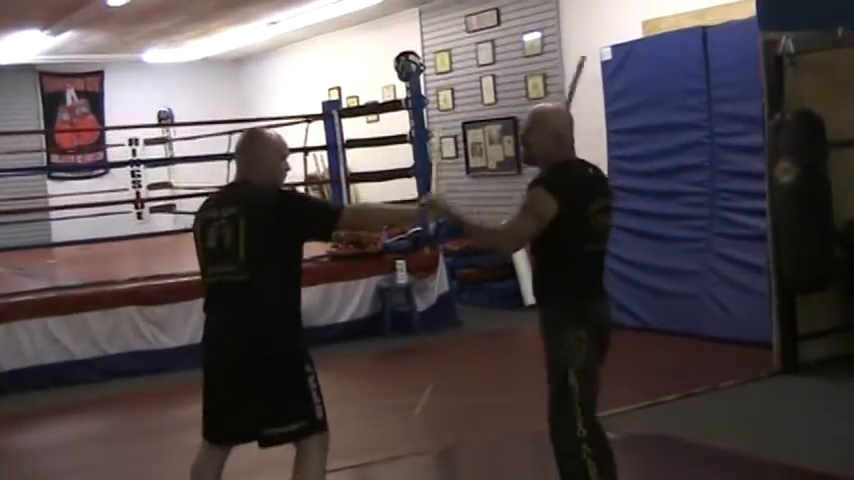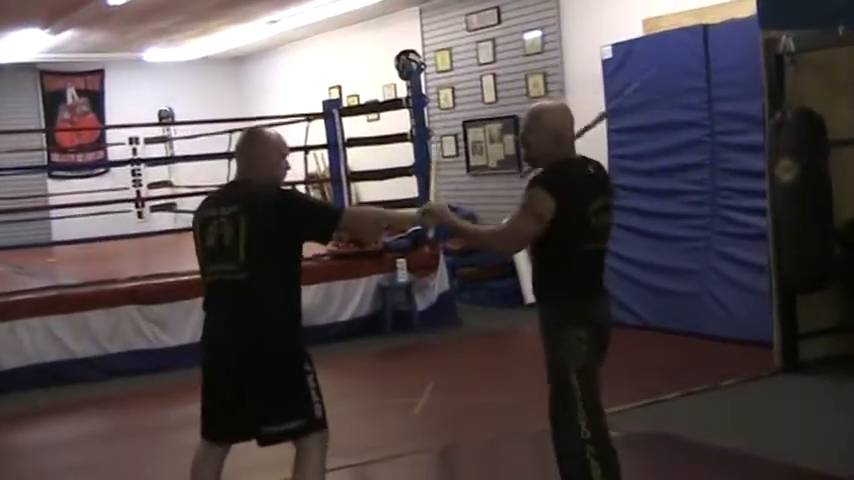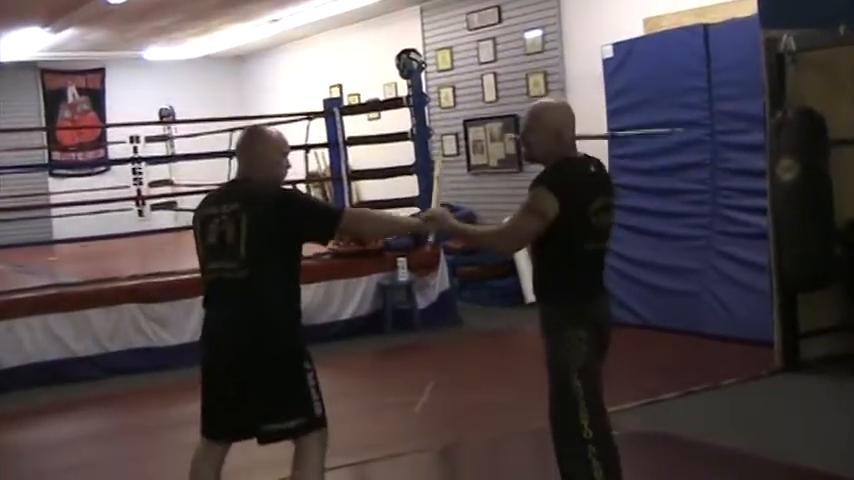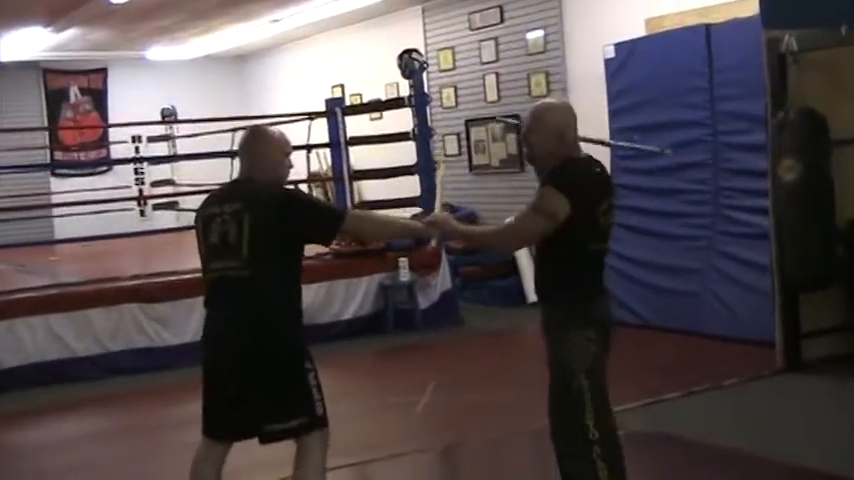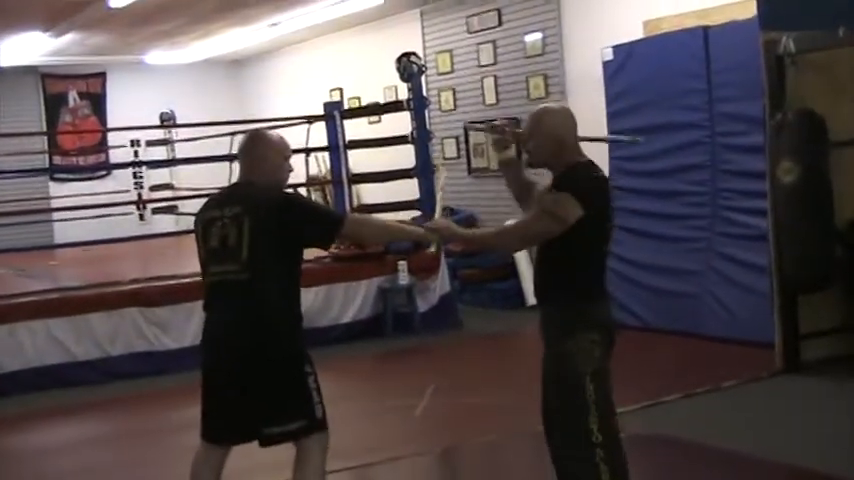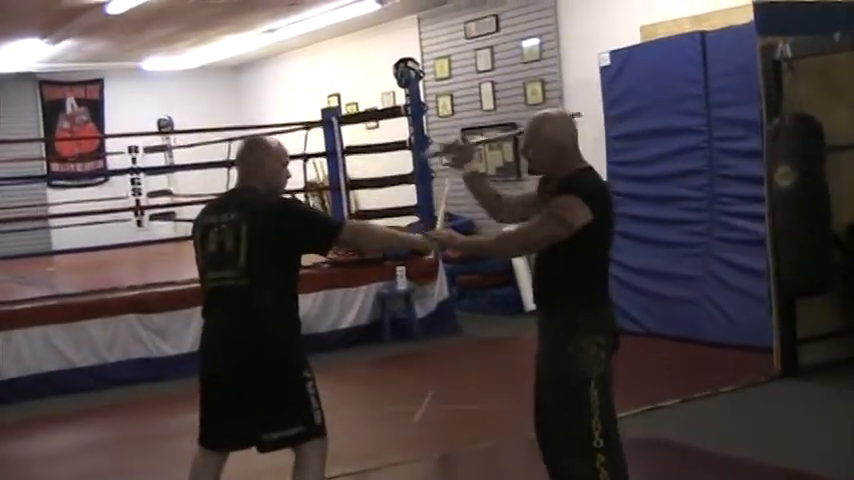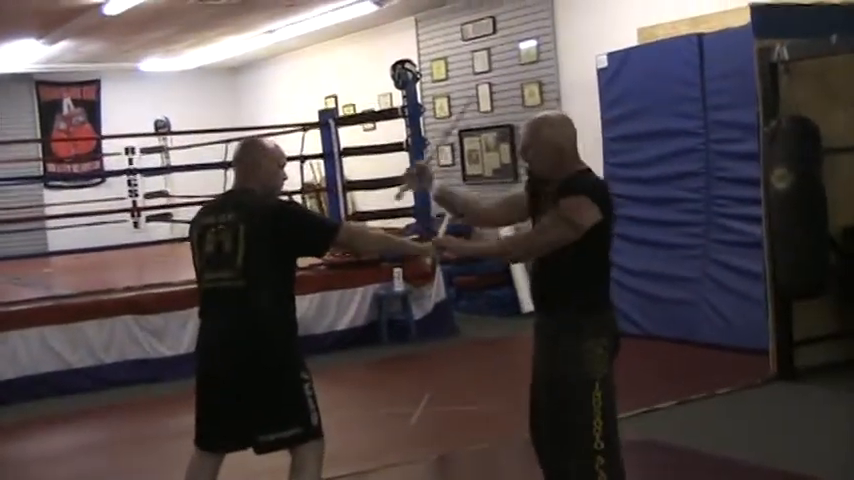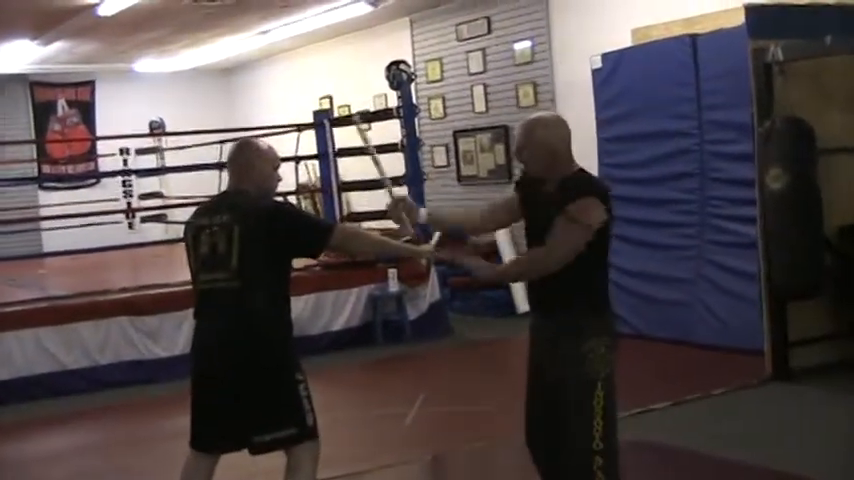
dt=0.1s
person 1, frame 1
left shoulder: (553, 185)
right shoulder: (588, 176)
left elbow: (506, 240)
left wrist: (450, 212)
left hip: (572, 317)
right hip: (585, 308)
left knee: (576, 422)
right knee: (568, 416)
person 1, frame 2
left shoulder: (551, 184)
right shoulder: (592, 173)
left elbow: (506, 242)
left wrist: (449, 220)
left hip: (571, 316)
right hip: (586, 307)
left knee: (581, 423)
right knee: (569, 415)
person 1, frame 3
left shoulder: (555, 183)
right shoulder: (591, 171)
left elbow: (508, 240)
left wrist: (451, 225)
left hip: (572, 316)
right hip: (583, 307)
left knee: (583, 421)
right knee: (568, 415)
person 1, frame 4
left shoulder: (562, 183)
right shoulder: (591, 171)
left elbow: (512, 238)
left wrist: (453, 228)
right wrist: (541, 162)
left hip: (575, 316)
right hip: (582, 308)
left knee: (588, 422)
right knee: (568, 415)
person 1, frame 5
left shoulder: (573, 189)
right shoulder: (574, 178)
left elbow: (515, 238)
right elbow: (532, 203)
left wrist: (457, 233)
right wrist: (506, 156)
left hip: (579, 323)
right hip: (564, 317)
left knee: (590, 429)
right knee: (561, 420)
person 1, frame 6
left shoulder: (579, 195)
right shoulder: (564, 185)
left elbow: (517, 243)
right elbow: (505, 210)
left wrist: (458, 242)
right wrist: (467, 170)
left hip: (582, 328)
right hip: (562, 323)
left knee: (591, 434)
right knee: (553, 425)
person 1, frame 7
left shoulder: (583, 195)
right shoulder: (543, 186)
left elbow: (524, 246)
right elbow: (490, 213)
left wrist: (460, 247)
right wrist: (434, 190)
left hip: (585, 330)
right hip: (551, 325)
left knee: (592, 439)
right knee: (548, 429)
person 1, frame 8
left shoulder: (587, 197)
right shoulder: (533, 189)
left elbow: (548, 259)
right elbow: (483, 220)
left wrist: (488, 271)
right wrist: (422, 216)
left hip: (583, 332)
right hip: (547, 326)
left knee: (589, 440)
right knee: (543, 432)
person 2, frame 1
left shoulder: (207, 211)
right shoulder: (278, 205)
right elbow: (357, 216)
right wrist: (418, 211)
left hip: (221, 339)
right hip: (272, 340)
left knee: (216, 442)
right knee: (312, 439)
person 2, frame 2
left shoulder: (206, 210)
right shoulder: (278, 204)
right elbow: (356, 221)
right wrist: (417, 217)
left hip: (220, 338)
right hip: (271, 339)
left knee: (215, 440)
right knee: (311, 437)
person 2, frame 3
left shoulder: (207, 207)
right shoulder: (279, 203)
right elbow: (356, 222)
right wrist: (420, 223)
left hip: (221, 336)
right hip: (271, 337)
left knee: (214, 439)
right knee: (311, 436)
person 2, frame 4
left shoulder: (209, 207)
right shoulder: (281, 202)
right elbow: (359, 225)
right wrist: (423, 228)
left hip: (222, 335)
right hip: (272, 336)
left knee: (215, 439)
right knee: (312, 436)
person 2, frame 5
left shoulder: (208, 211)
right shoulder: (280, 206)
right elbow: (358, 228)
right wrist: (423, 234)
left hip: (221, 338)
right hip: (272, 339)
left knee: (215, 441)
right knee: (312, 439)
person 2, frame 6
left shoulder: (206, 217)
right shoulder: (279, 212)
right elbow: (356, 235)
right wrist: (422, 242)
left hip: (219, 344)
right hip: (270, 346)
left knee: (212, 447)
right knee: (310, 444)
person 2, frame 7
left shoulder: (203, 218)
right shoulder: (276, 213)
right elbow: (353, 237)
right wrist: (419, 248)
left hip: (216, 345)
right hip: (267, 346)
left knee: (209, 448)
right knee: (307, 446)
person 2, frame 8
left shoulder: (198, 220)
right shoulder: (271, 214)
right elbow: (347, 239)
right wrist: (414, 251)
left hip: (211, 346)
right hip: (262, 347)
left knee: (204, 449)
right knee: (302, 447)
